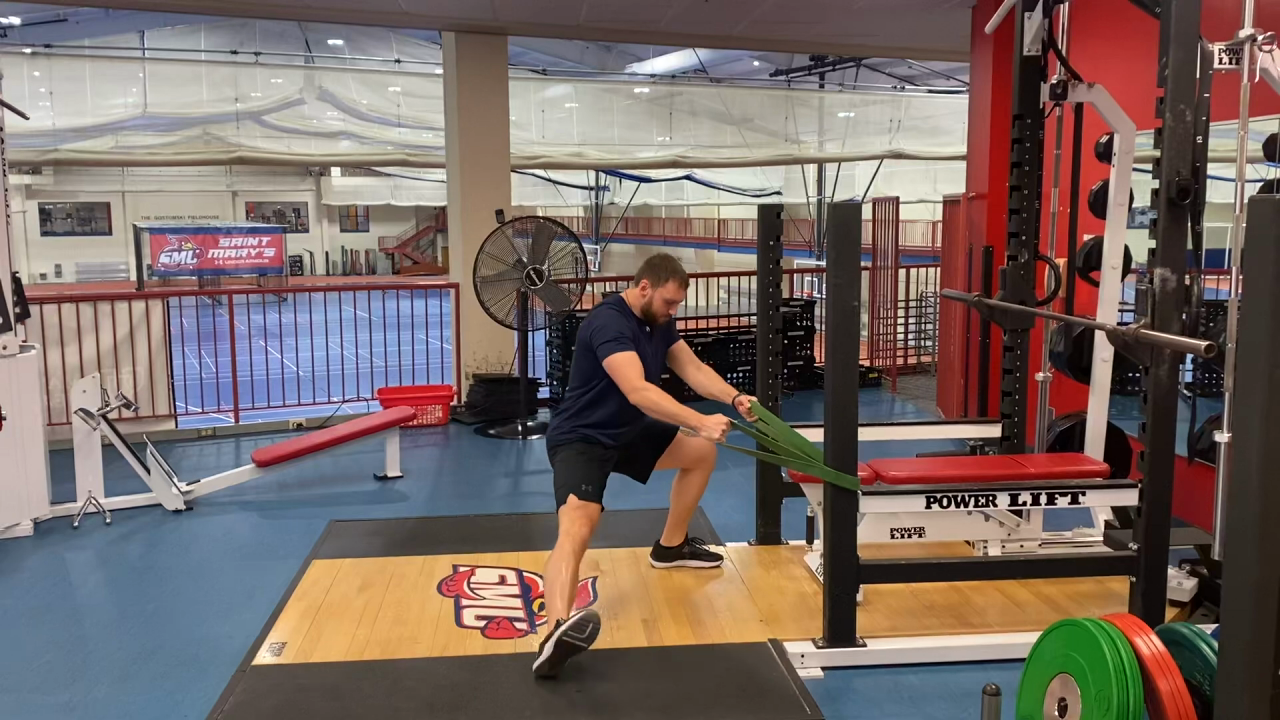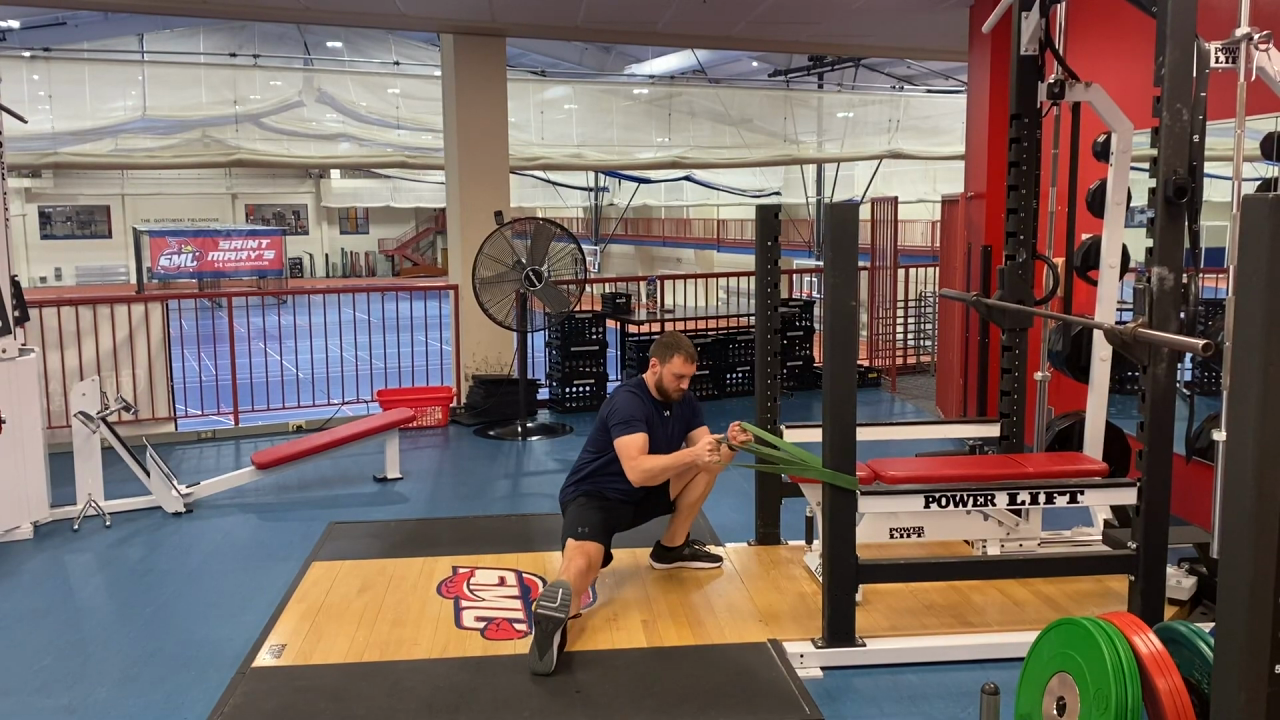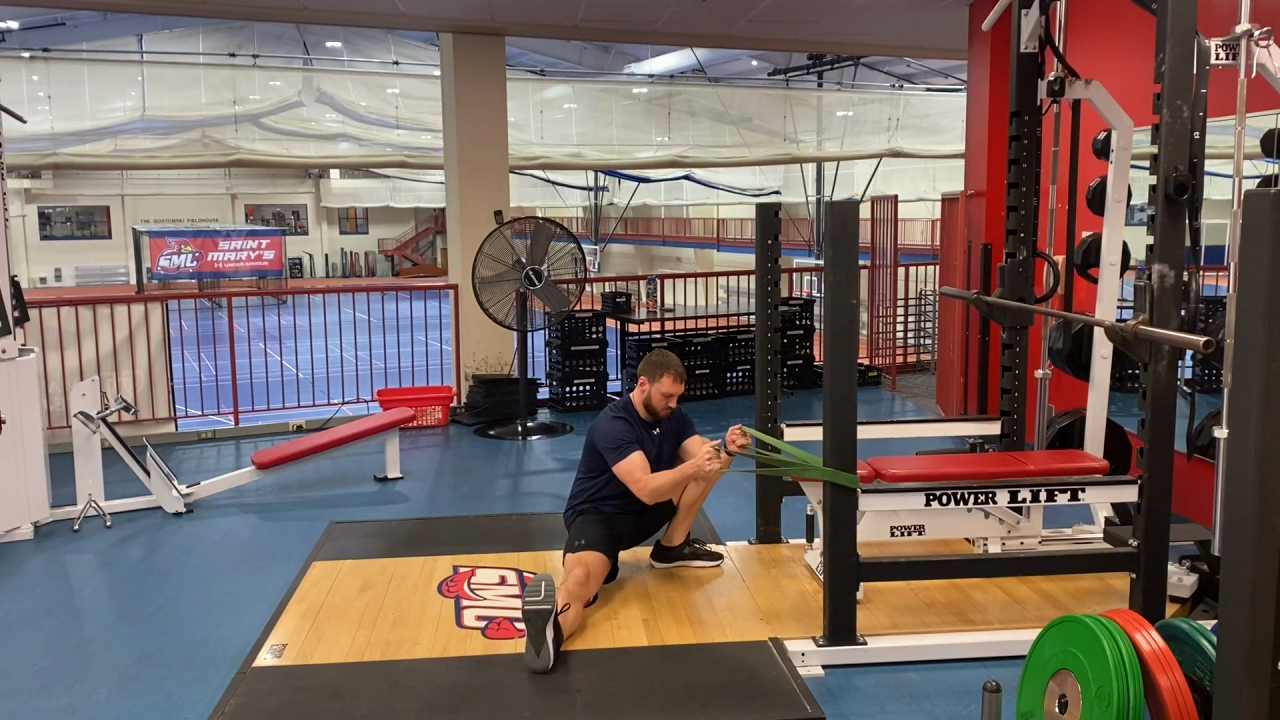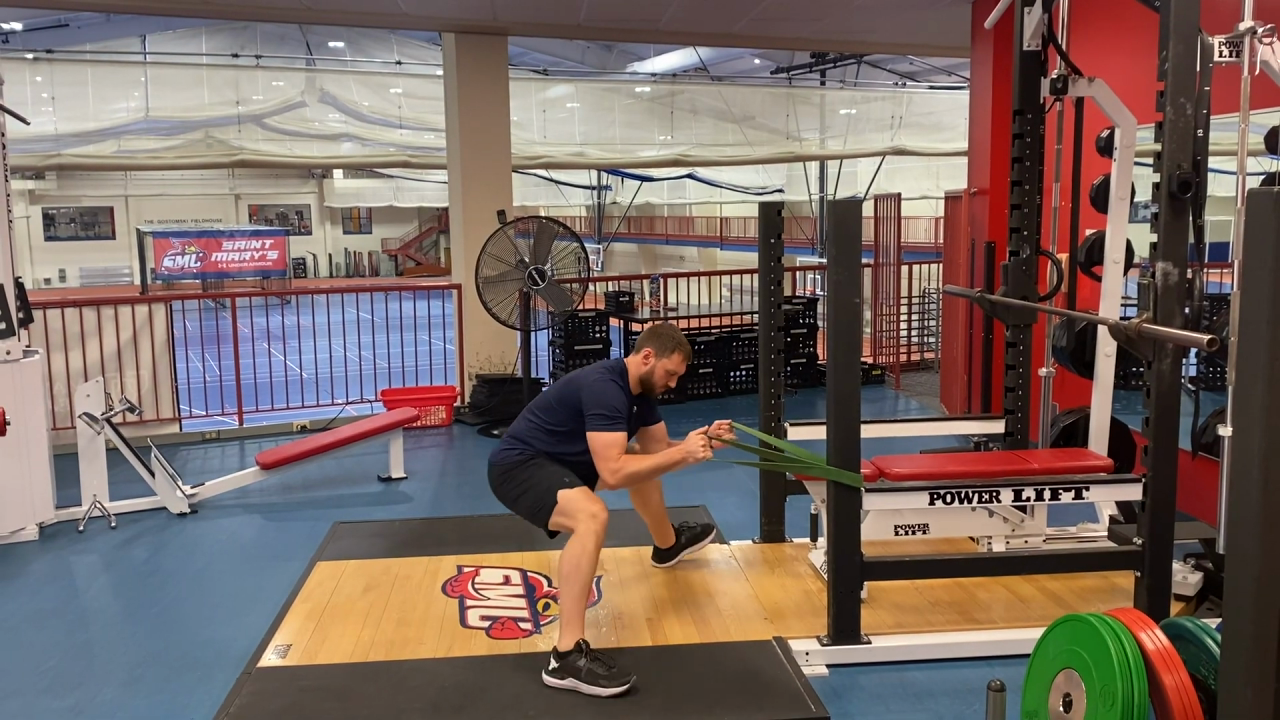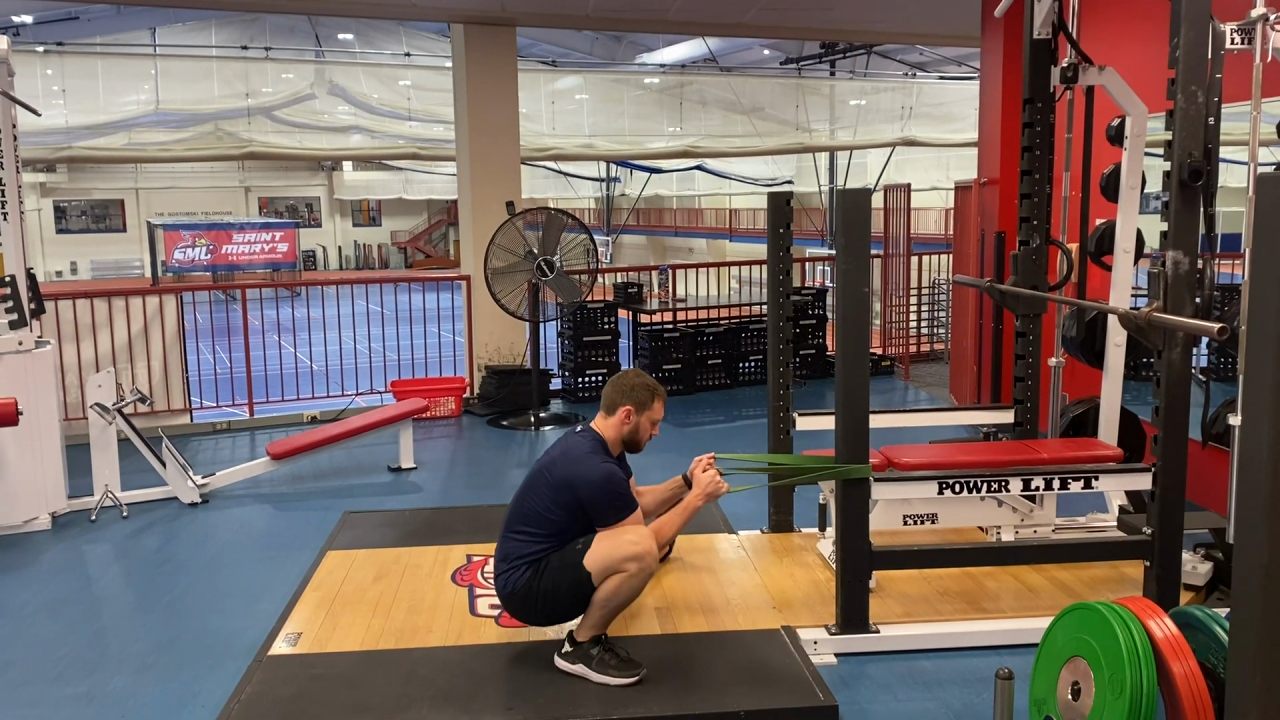
dt=1s
person 1, frame 1
left shoulder: (658, 322)
right shoulder: (608, 321)
left elbow: (692, 368)
right elbow: (638, 391)
left wrist: (733, 397)
right wrist: (700, 421)
left hip: (627, 431)
right hip: (581, 439)
left knee: (702, 452)
right knee: (576, 530)
left ankle: (671, 545)
right ankle: (558, 632)
person 1, frame 2
left shoulder: (684, 402)
right shoulder: (627, 402)
left elbow: (710, 461)
right elbow: (637, 471)
left wrist: (729, 445)
right wrist: (691, 454)
left hip: (641, 496)
right hip: (593, 497)
left knee: (705, 467)
right knee: (579, 567)
left ankle: (671, 548)
right ankle: (553, 625)
person 1, frame 3
left shoulder: (673, 416)
right shoulder: (612, 425)
left elbow: (704, 466)
right elbow: (646, 489)
left wrist: (727, 451)
right wrist: (694, 466)
left hip: (643, 512)
right hip: (598, 515)
left knee: (708, 467)
right knee: (581, 577)
left ankle: (672, 547)
right ankle: (550, 628)
person 1, frame 4
left shoulder: (639, 389)
right shoulder: (604, 387)
left elbow: (657, 450)
right elbow: (613, 473)
left wrist: (702, 442)
right wrist: (682, 453)
left hip: (557, 462)
right hip: (517, 466)
left knee: (641, 467)
right knee: (592, 517)
left ankle: (668, 545)
right ankle: (567, 657)
person 1, frame 5
left shoulder: (593, 441)
right shoulder: (595, 471)
left elbow: (635, 501)
right elbow: (641, 542)
left wrist: (686, 481)
right wrist: (697, 498)
left hip: (543, 557)
right hip: (526, 585)
right knee: (641, 548)
left ankle: (664, 547)
right ankle: (583, 646)
